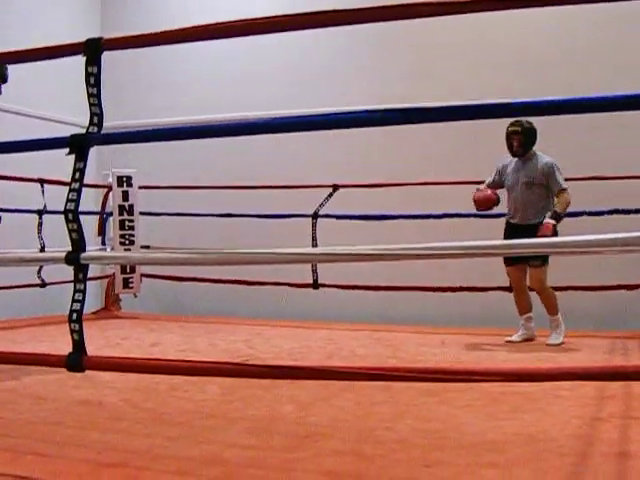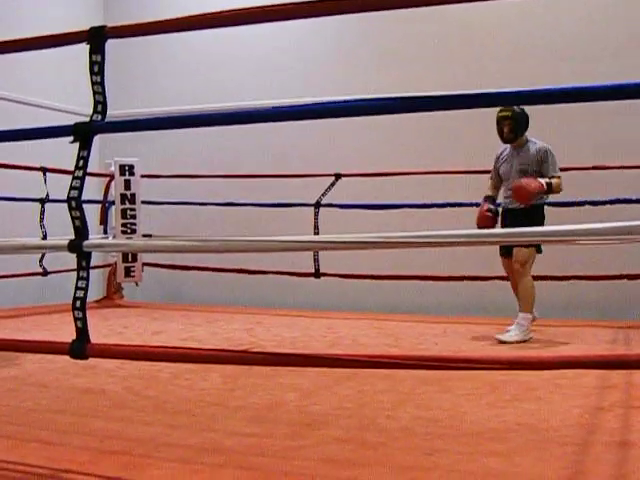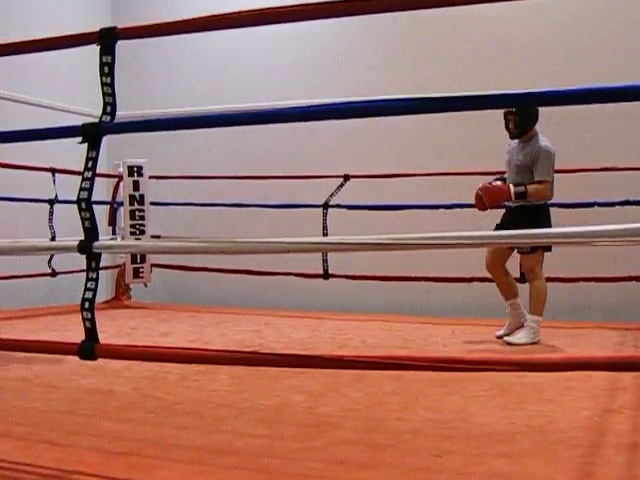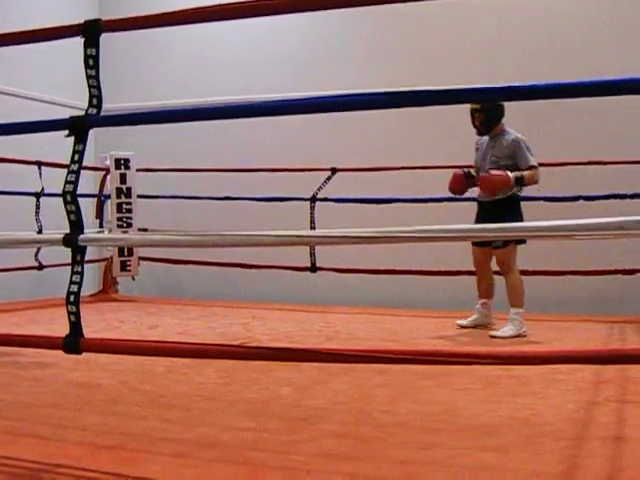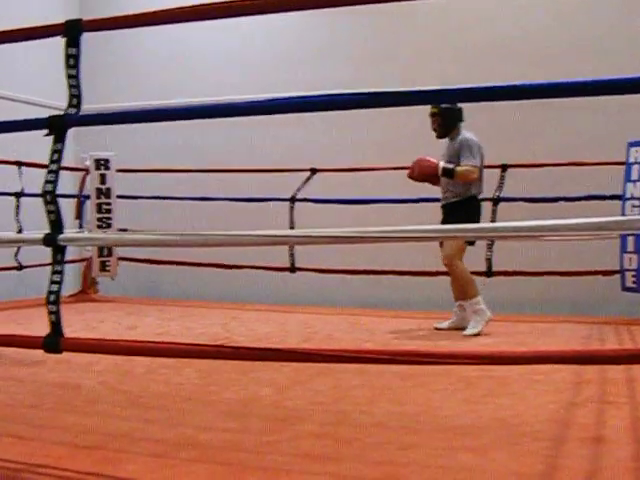
dt=0.5s
person 1, frame 1
left shoulder: (547, 165)
right shoulder: (505, 166)
left elbow: (564, 197)
right elbow: (488, 185)
left wrist: (552, 219)
left hip: (537, 229)
right hip: (513, 229)
left knee: (538, 283)
right knee: (516, 283)
left ankle: (556, 324)
right ankle: (527, 327)
person 1, frame 2
left shoulder: (541, 150)
right shoulder: (502, 155)
left elbow: (557, 183)
right elbow: (494, 186)
left wrist: (542, 185)
right wrist: (487, 203)
left hip: (530, 215)
right hip: (508, 216)
left knee: (521, 267)
right knee: (511, 271)
left ankle: (522, 327)
right ankle: (527, 313)
person 1, frame 3
left shoulder: (543, 149)
right shoulder: (514, 142)
left elbow: (545, 190)
left wrist: (512, 193)
right wrist: (497, 183)
left hip: (533, 214)
right hip: (512, 212)
left knee: (532, 271)
right knee: (493, 263)
left ankle: (532, 329)
right ankle: (516, 317)
person 1, frame 4
left shoulder: (515, 141)
right shoulder: (481, 142)
left elbow: (534, 175)
left wrist: (510, 178)
right wrist: (467, 178)
left hip: (505, 208)
right hip: (484, 207)
left knee: (506, 264)
right knee: (480, 263)
left ankle: (517, 322)
right ankle: (484, 314)
person 1, frame 5
left shoulder: (467, 141)
right shoulder: (451, 143)
left elbow: (471, 173)
left wrist: (441, 169)
right wrist: (427, 175)
left hip: (465, 207)
right hip: (451, 208)
left knee: (451, 258)
right knee: (452, 262)
left ankle: (478, 310)
right ankle: (461, 315)
